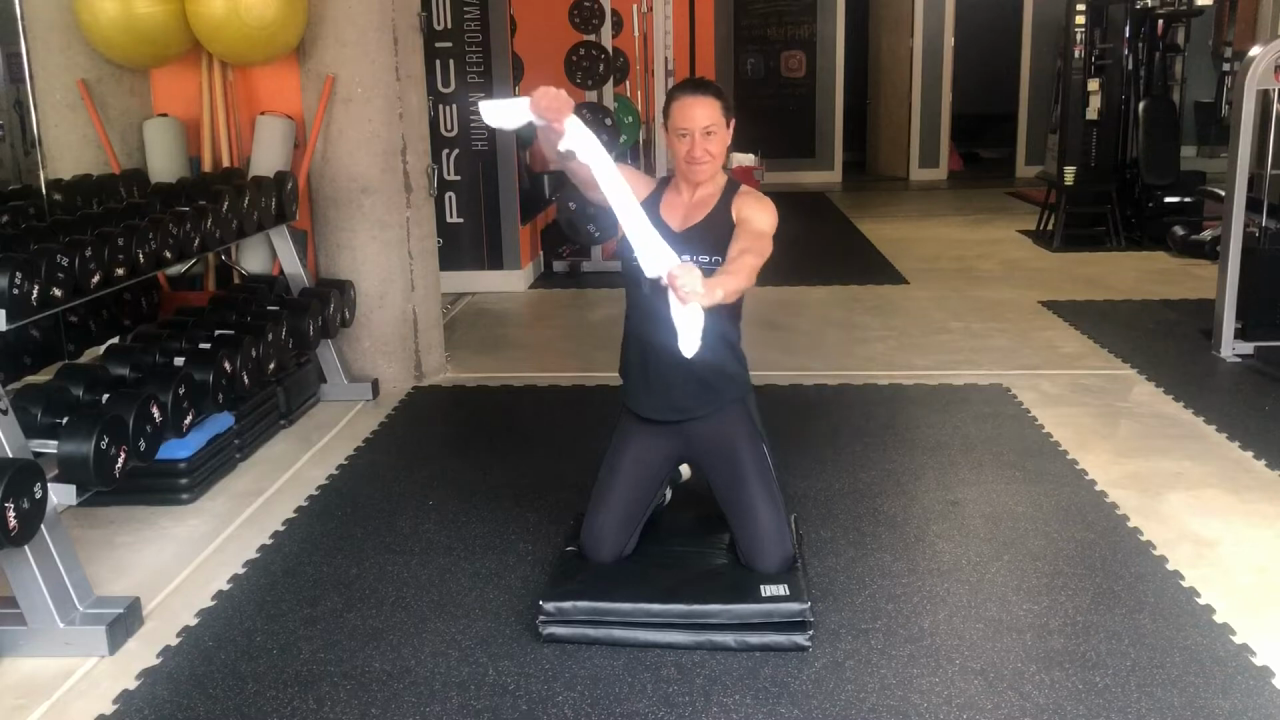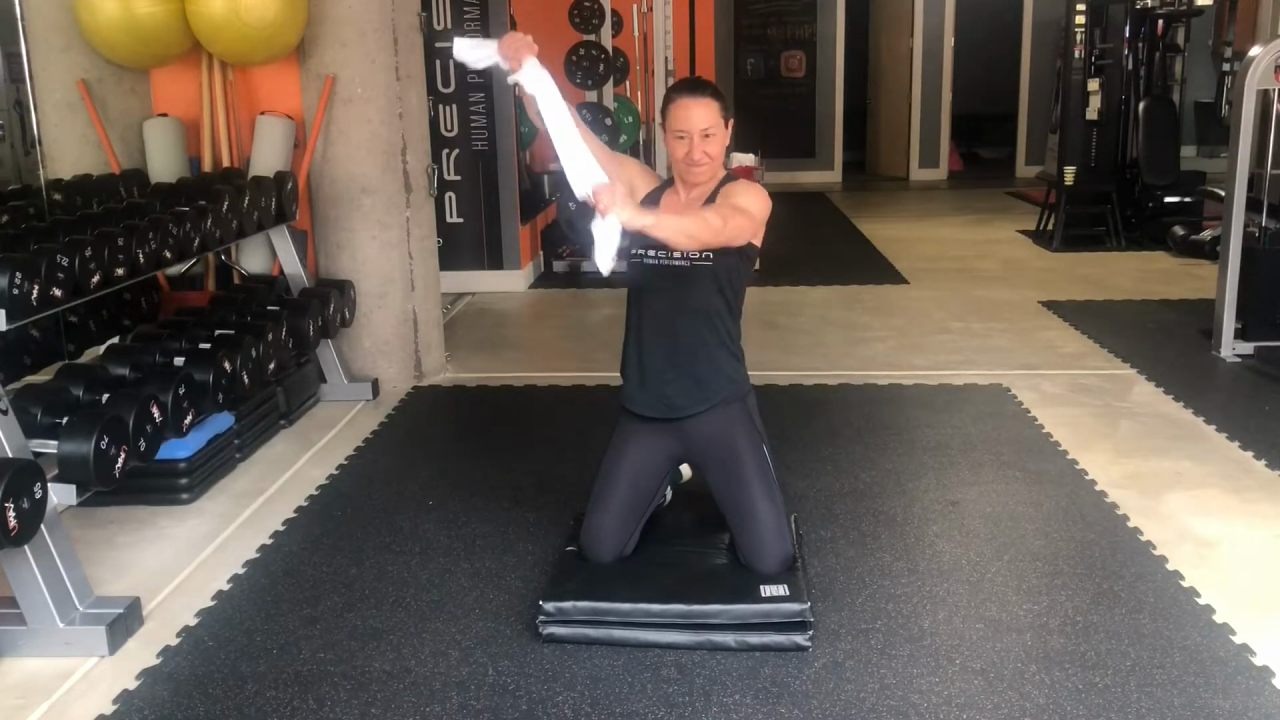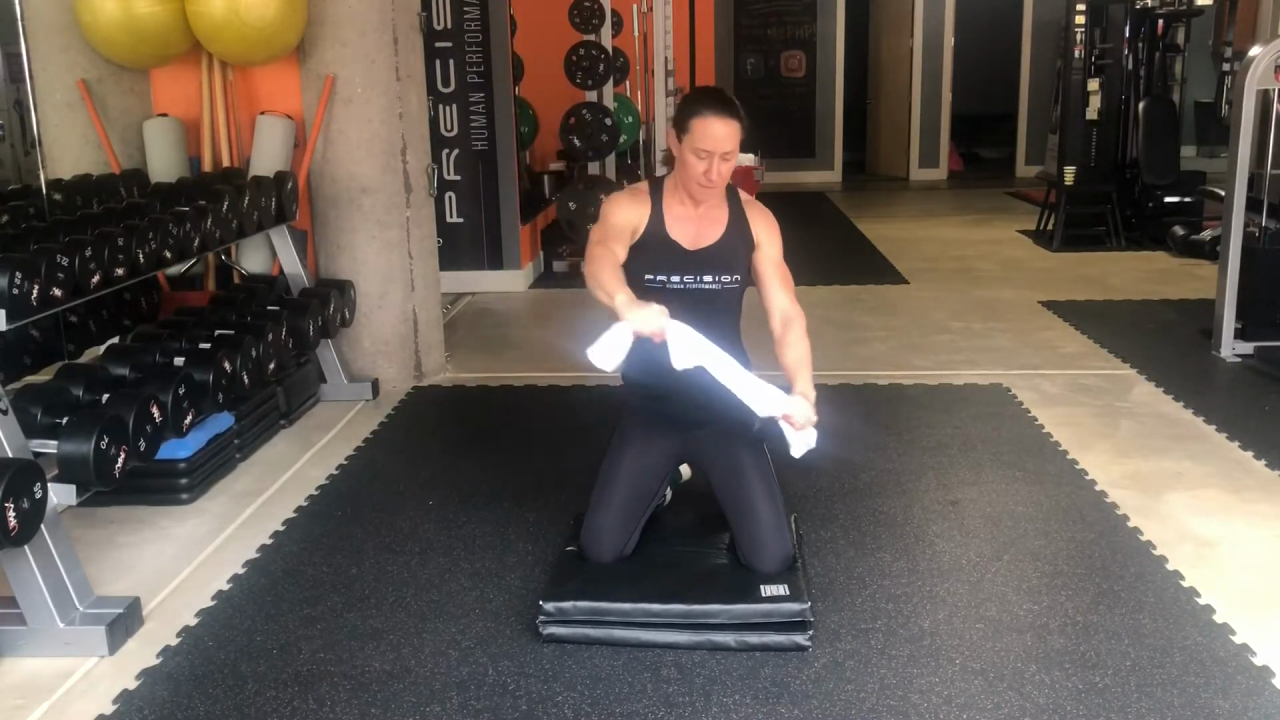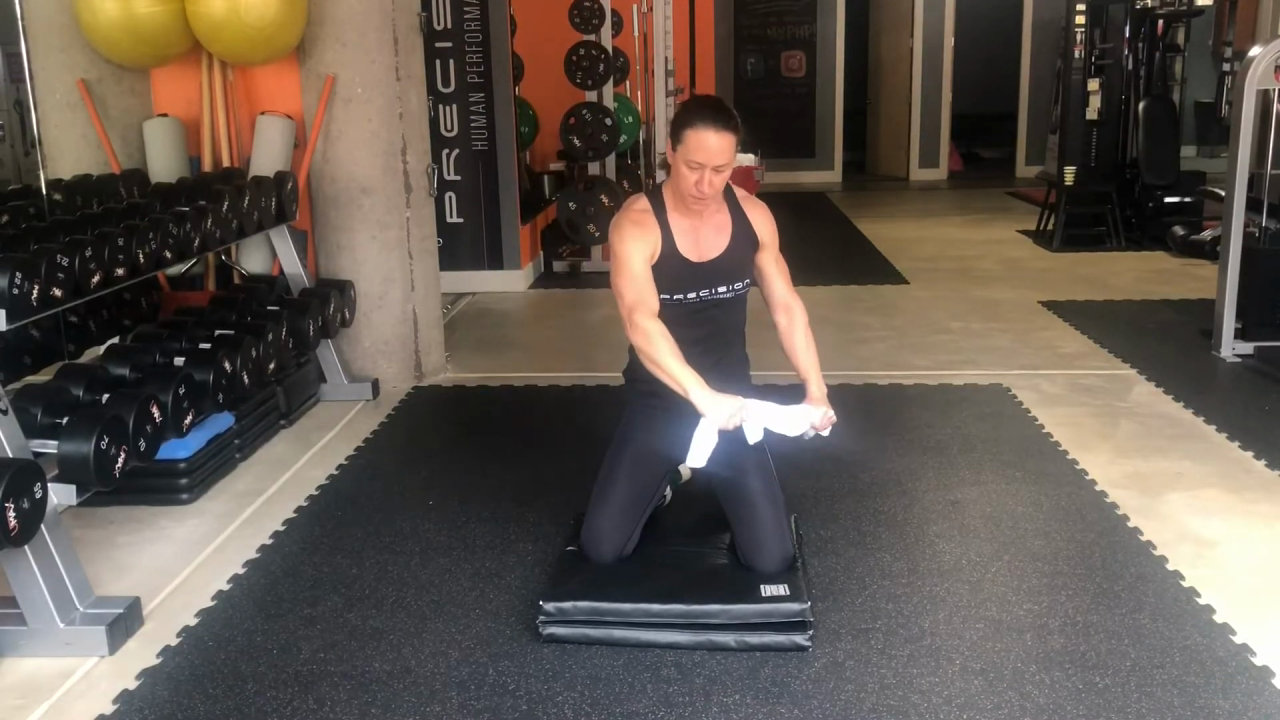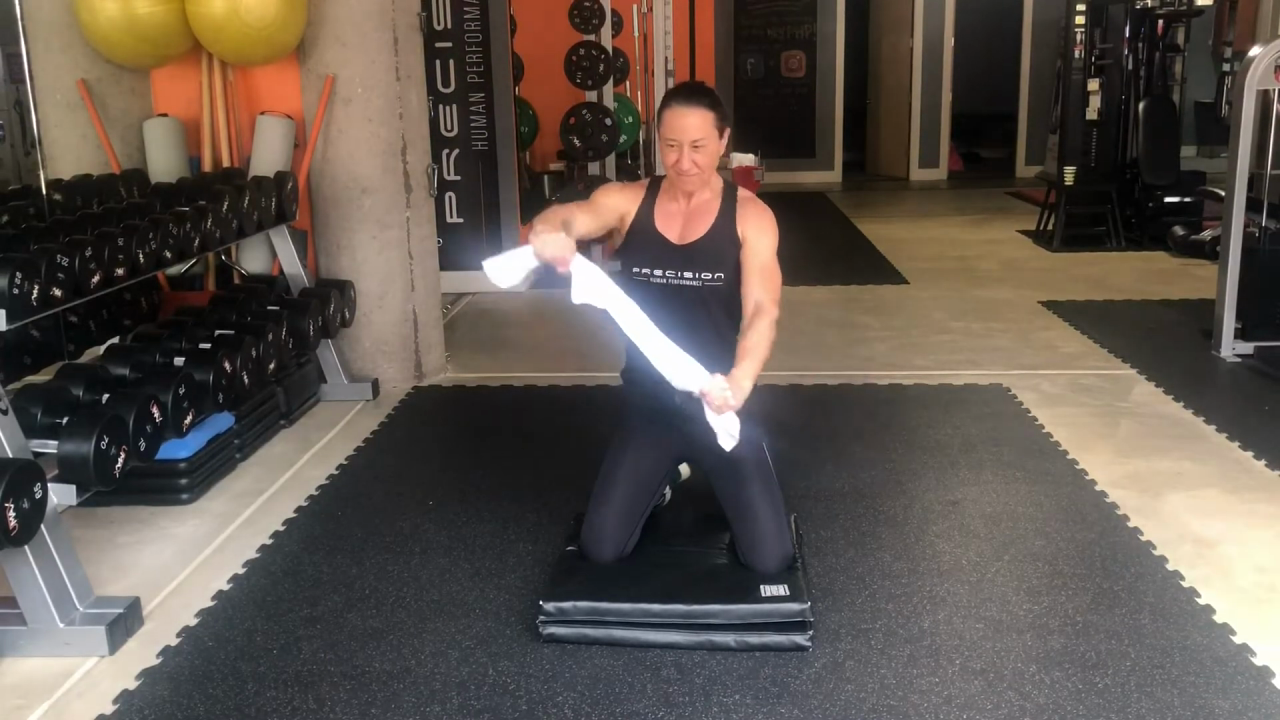
dt=1s
person 1, frame 1
left shoulder: (751, 207)
right shoulder: (637, 191)
left elbow: (745, 264)
right elbow: (570, 158)
left wrist: (706, 289)
right wrist: (552, 122)
left hip: (720, 407)
right hip: (644, 409)
left knee: (772, 558)
right knee: (599, 549)
left ankle: (706, 479)
right ankle: (661, 486)
person 1, frame 2
left shoulder: (746, 198)
right shoulder: (641, 185)
left elbow: (708, 229)
left wrist: (636, 217)
right wrist: (524, 69)
left hip: (720, 407)
right hip: (645, 409)
left knee: (772, 557)
right knee: (599, 547)
left ankle: (713, 478)
right ankle: (661, 481)
person 1, frame 3
left shoulder: (755, 219)
right shoulder: (631, 206)
left elbow: (786, 314)
right elbow: (598, 258)
left wrist: (801, 388)
right wrist: (626, 303)
left hip: (727, 406)
right hip: (650, 407)
left knee: (772, 559)
right knee: (600, 548)
left ankle: (703, 477)
right ankle: (660, 483)
person 1, frame 4
left shoulder: (752, 215)
right shoulder: (635, 224)
left elbow: (786, 306)
right elbow: (639, 322)
left wrist: (815, 387)
right wrist: (699, 395)
left hip: (731, 400)
right hip: (656, 403)
left knee: (772, 558)
right knee: (601, 548)
left ankle: (705, 481)
right ankle: (662, 483)
person 1, frame 5
left shoulder: (751, 215)
right shoulder: (628, 201)
left elbow: (763, 312)
right elbow: (570, 219)
left wrist: (738, 383)
right wrist: (547, 235)
left hip: (721, 403)
right hip: (648, 403)
left knee: (771, 558)
right knee: (601, 548)
left ankle: (709, 478)
right ankle: (662, 481)
